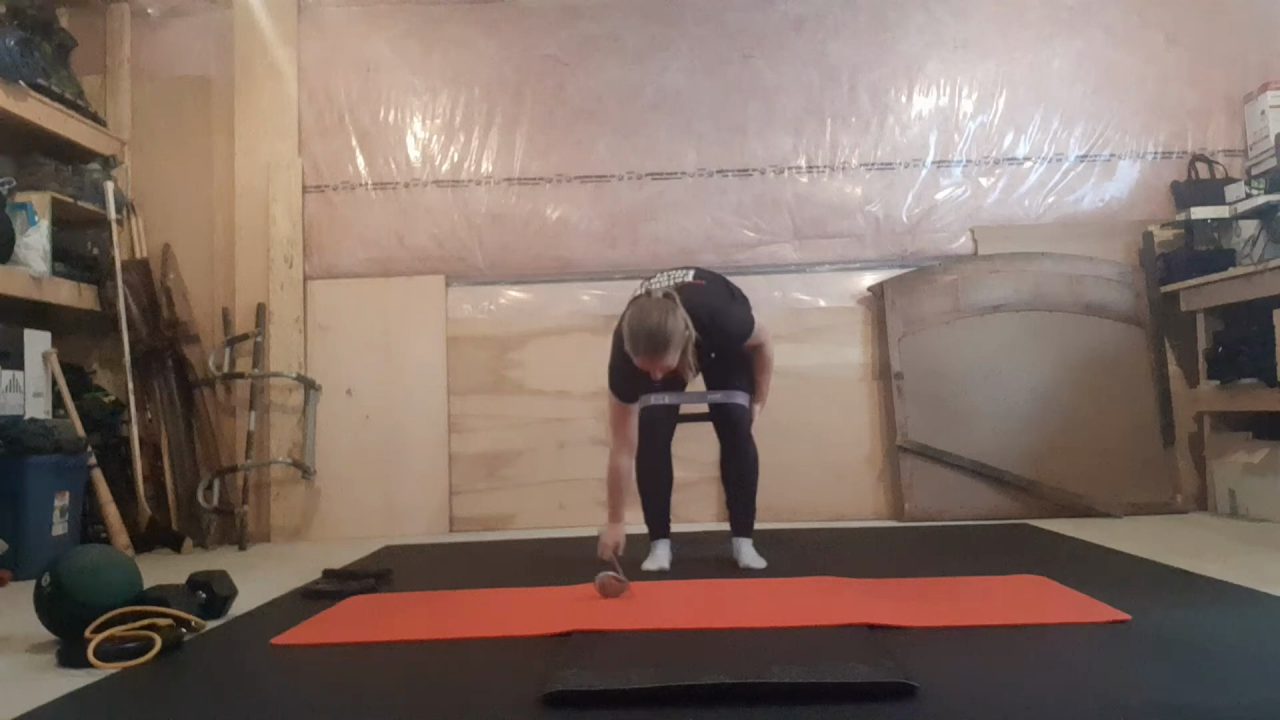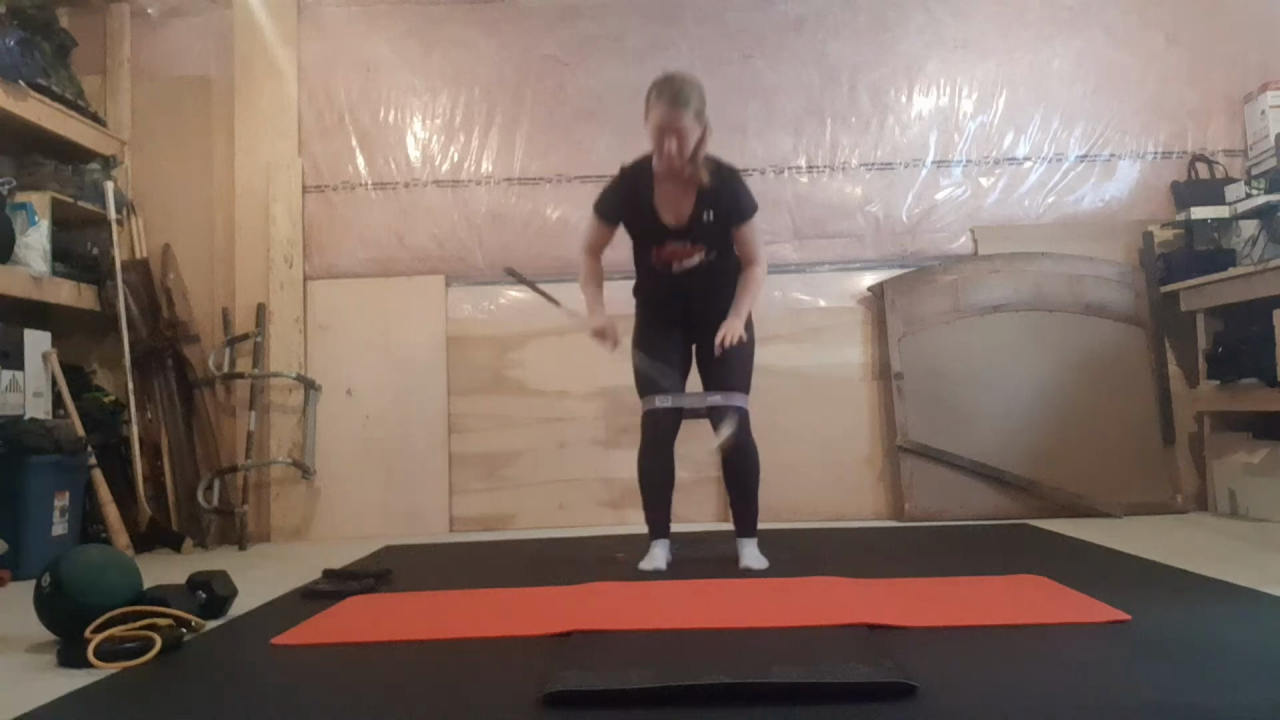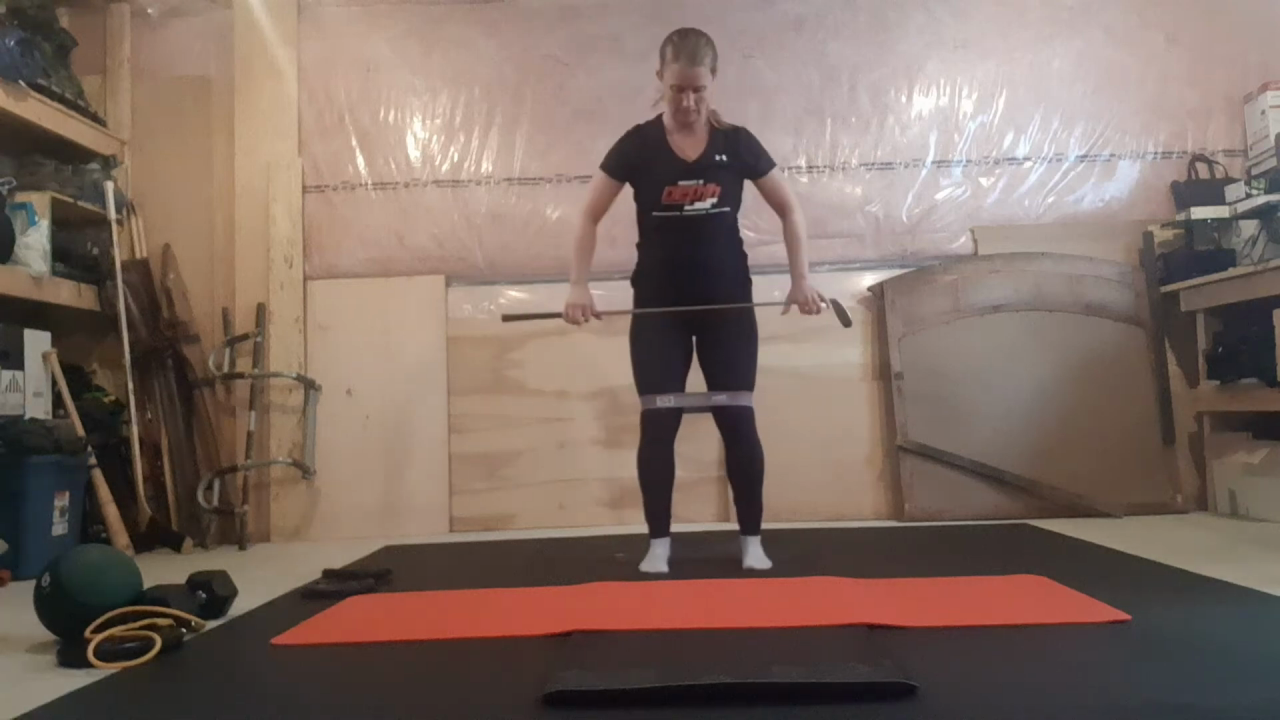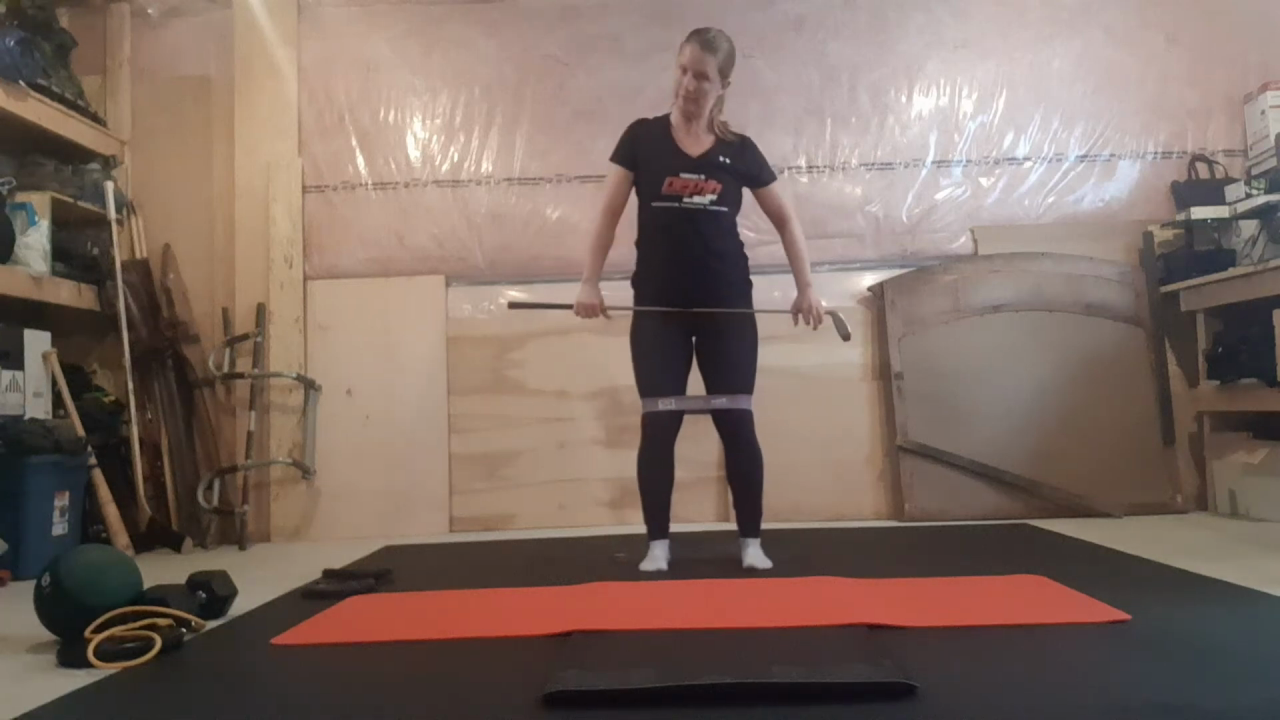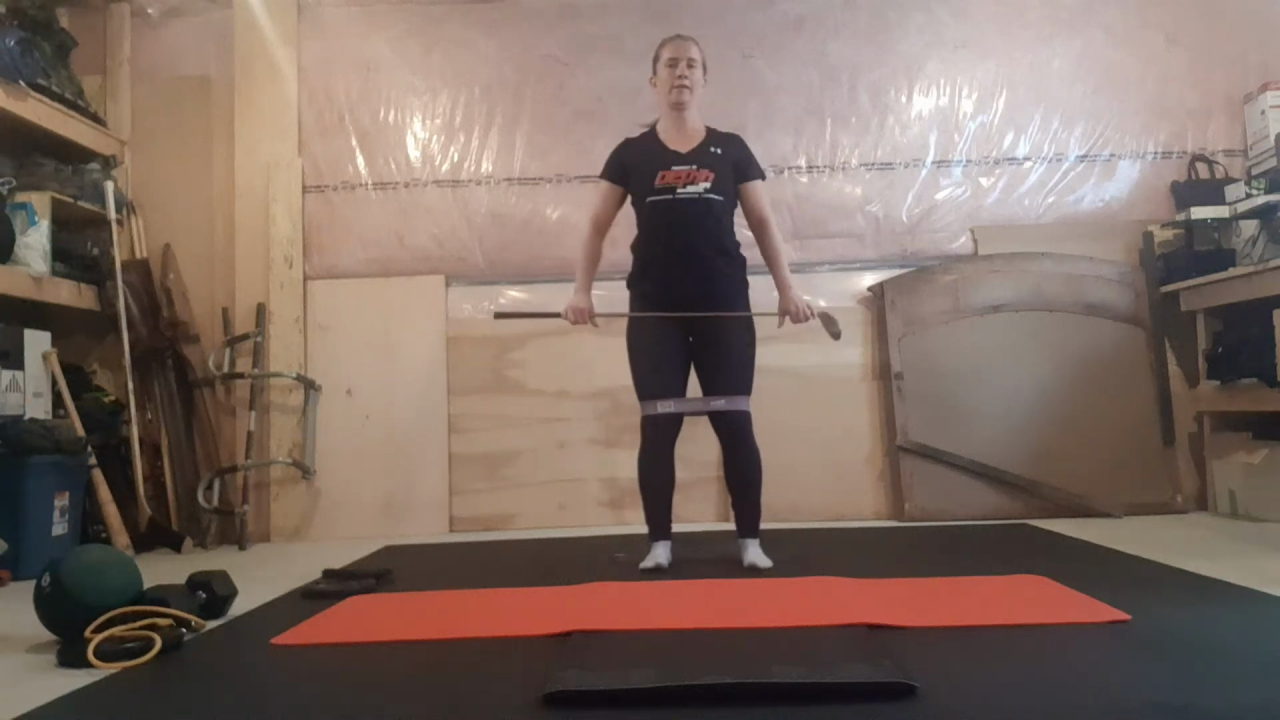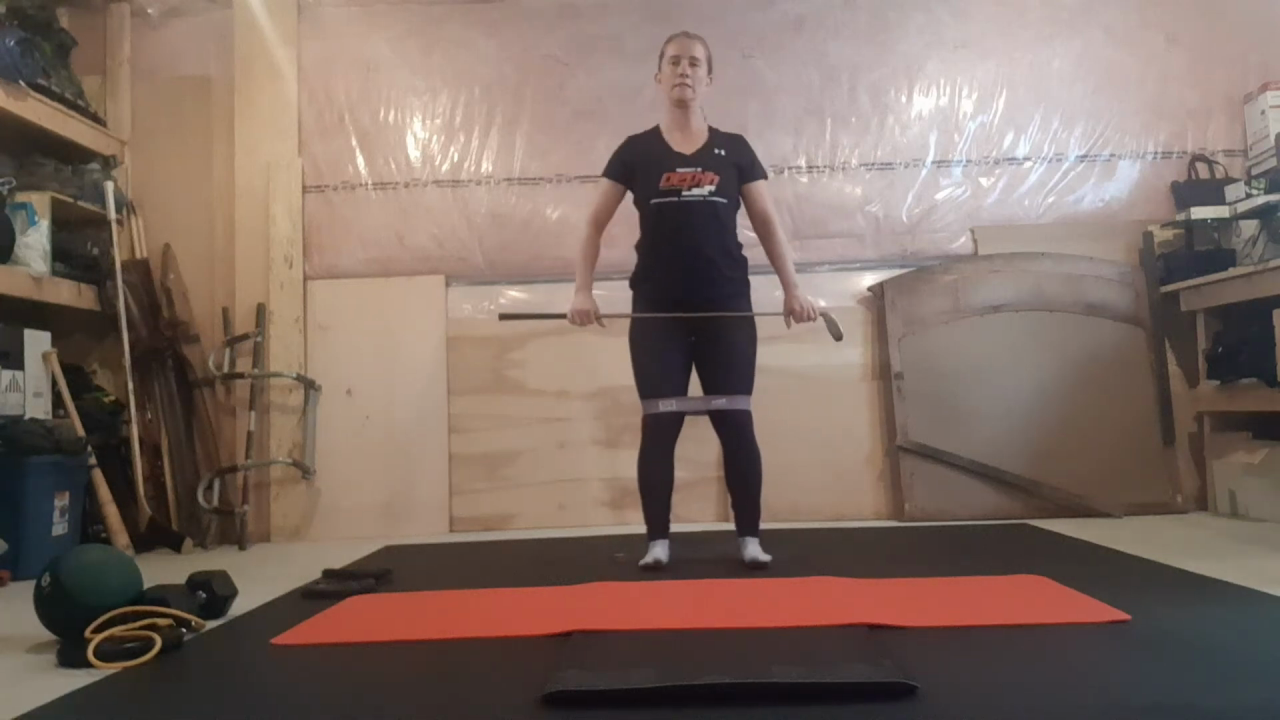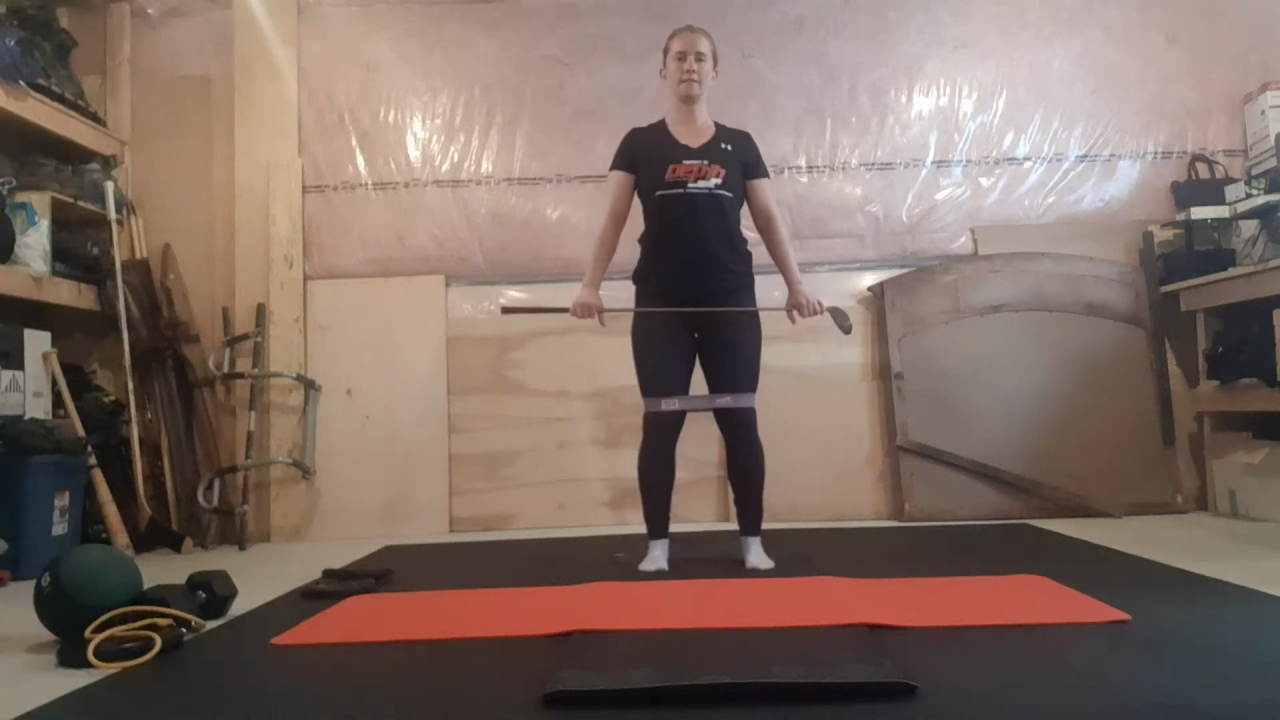
dt=0.5s
person 1, frame 1
left shoulder: (721, 317)
right shoulder: (627, 350)
left elbow: (762, 344)
right elbow: (623, 448)
left wrist: (759, 400)
right wrist: (615, 520)
left hip: (722, 345)
left knee: (735, 424)
right knee: (652, 430)
left ankle: (743, 541)
right ankle: (660, 543)
person 1, frame 2
left shoulder: (726, 185)
right shoulder: (627, 186)
left elbow: (752, 262)
right elbow: (590, 256)
left wrist: (736, 319)
right wrist: (596, 311)
left hip: (720, 316)
right hip: (658, 320)
left knee: (733, 421)
right knee: (658, 427)
left ankle: (747, 540)
right ankle: (659, 542)
person 1, frame 3
left shoulder: (737, 142)
right shoulder: (637, 144)
left elbow: (789, 209)
right elbow: (590, 216)
left wrist: (801, 278)
right wrist: (578, 286)
left hip: (728, 305)
right hip: (658, 308)
left knee: (738, 421)
right knee: (658, 424)
left ankle: (751, 540)
right ankle: (659, 543)
person 1, frame 4
left shoulder: (740, 149)
right shoulder: (642, 137)
left elbow: (785, 219)
right elbow: (609, 212)
left wrist: (805, 288)
right wrist: (590, 281)
left hip: (727, 305)
right hip: (657, 306)
left knee: (736, 423)
right knee: (658, 425)
left ankle: (751, 541)
right ankle: (657, 544)
person 1, frame 5
left shoulder: (731, 148)
right shoulder: (632, 152)
left elbow: (763, 223)
right elbow: (597, 228)
left wrist: (787, 290)
right wrist: (581, 291)
left hip: (724, 307)
right hip: (654, 309)
left knee: (735, 424)
right knee: (658, 426)
left ankle: (750, 540)
right ankle: (659, 543)
person 1, frame 6
left shoulder: (734, 149)
right shoulder: (636, 150)
left elbow: (767, 223)
right elbow: (595, 225)
left wrist: (792, 290)
right wrist: (583, 290)
left hip: (726, 307)
right hip: (657, 309)
left knee: (736, 423)
right knee: (660, 425)
left ankle: (749, 538)
right ankle: (658, 541)
person 1, frame 7
left shoulder: (739, 144)
right shoulder: (640, 143)
left elbow: (768, 219)
right elbow: (614, 220)
left wrist: (796, 285)
right wrist: (589, 285)
left hip: (731, 303)
right hip: (660, 304)
left knee: (739, 421)
right knee: (660, 423)
left ankle: (752, 540)
right ankle: (657, 544)
